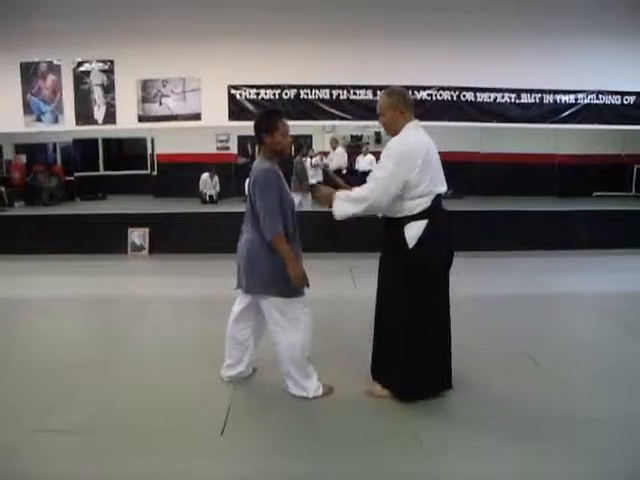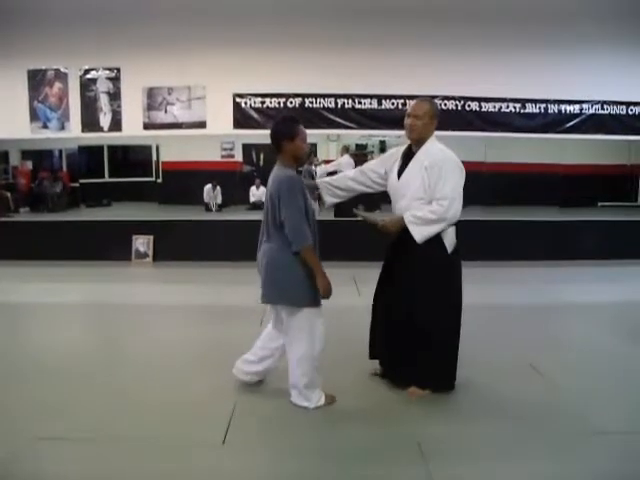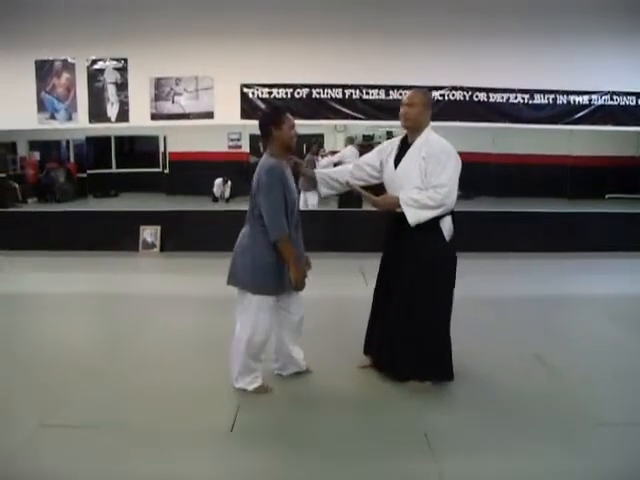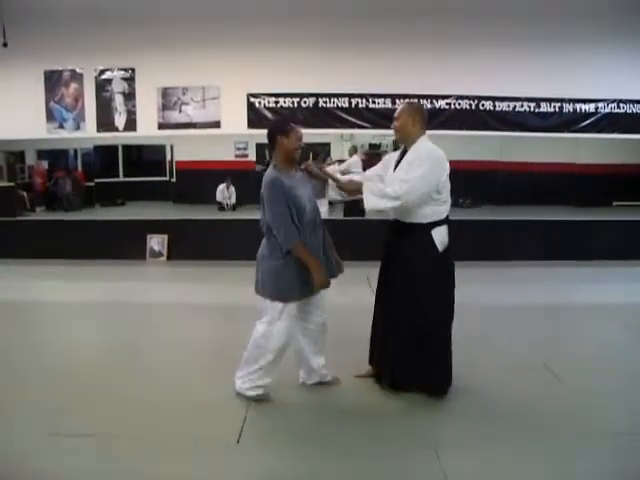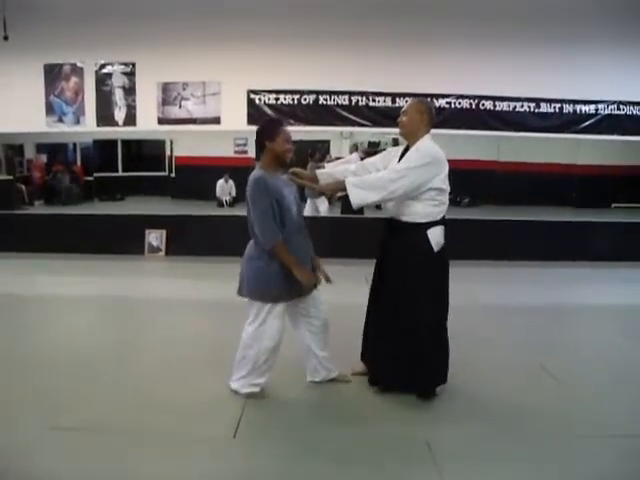
dt=1s
person 1, frame 1
left shoulder: (403, 146)
right shoulder: (419, 140)
left elbow: (378, 193)
left wrist: (335, 198)
left hip: (413, 235)
right hip: (427, 231)
left knee: (405, 310)
right knee: (425, 308)
left ankle: (403, 381)
right ankle: (429, 375)
person 1, frame 2
left shoulder: (444, 160)
right shoulder: (397, 156)
left elbow: (448, 209)
right elbow: (361, 177)
left wrist: (403, 221)
right wrist: (319, 185)
left hip: (434, 246)
right hip: (407, 241)
left knee: (430, 314)
right knee: (391, 301)
left ankle: (430, 376)
right ankle: (393, 364)
person 1, frame 3
left shoulder: (440, 150)
right shoulder: (391, 148)
left elbow: (443, 197)
right elbow: (356, 172)
left wrist: (399, 201)
right wrist: (314, 175)
left hip: (431, 235)
right hip: (401, 230)
left knee: (425, 303)
right knee: (391, 294)
left ankle: (429, 368)
right ankle: (386, 355)
person 1, frame 4
left shoulder: (430, 156)
right shoulder: (397, 157)
left elbow: (404, 193)
right elbow: (369, 179)
left wrist: (361, 188)
right wrist: (327, 178)
left hip: (427, 243)
right hip: (402, 237)
left knee: (426, 313)
right knee: (392, 304)
left ankle: (430, 378)
right ankle: (387, 365)
person 1, frame 5
left shoulder: (430, 155)
right shoulder: (399, 153)
left elbow: (389, 182)
right elbow: (363, 169)
left wrist: (340, 185)
right wrist: (316, 176)
left hip: (423, 241)
right hip: (399, 235)
left knee: (421, 312)
right knee: (388, 302)
left ankle: (424, 377)
right ankle: (382, 363)
person 2, frame 1
left shoulder: (264, 169)
right shoulder: (267, 173)
right elbow: (272, 226)
left wrist: (289, 258)
right wrist: (292, 262)
left hip: (254, 257)
right hip: (268, 260)
left knee: (246, 314)
right knee: (294, 321)
left ankle: (235, 368)
right ankle: (305, 385)
person 2, frame 2
left shoulder: (280, 175)
right shoulder: (290, 180)
right elbow: (299, 235)
left wrist: (313, 270)
right wrist: (320, 273)
left hip: (276, 264)
right hip: (290, 268)
left knee: (283, 325)
right knee: (306, 332)
left ankle: (250, 368)
right ankle: (307, 394)
person 2, frame 3
left shoulder: (282, 166)
right shoulder: (271, 170)
right elbow: (275, 226)
left wrist: (298, 257)
right wrist: (294, 264)
left hip: (277, 257)
right hip: (261, 258)
left knee: (290, 313)
right knee: (255, 322)
left ankle: (289, 363)
right ankle: (245, 377)
person 2, frame 4
left shoulder: (301, 175)
right shoulder: (274, 182)
left elbow: (315, 220)
right elbow: (286, 235)
left wrist: (330, 254)
right wrist: (315, 267)
left hip: (308, 262)
right hip: (284, 267)
left knee: (314, 321)
right knee: (275, 328)
left ankle: (314, 373)
right ankle: (249, 381)
person 2, frame 5
left shoulder: (285, 178)
right shoulder: (259, 182)
right elbow: (269, 237)
left wrist: (313, 262)
right wrist: (298, 268)
left hip: (295, 266)
right hip: (270, 270)
left knee: (315, 319)
right knee: (265, 329)
left ankle: (321, 371)
right ankle: (245, 382)
